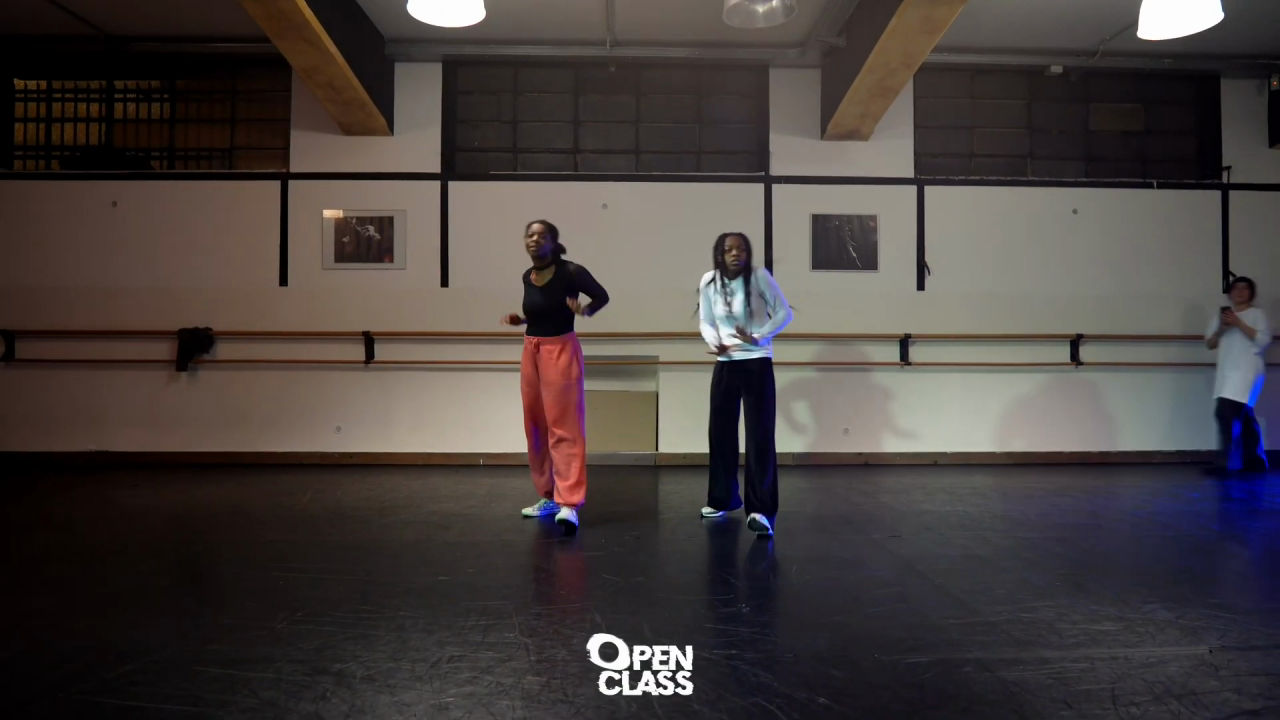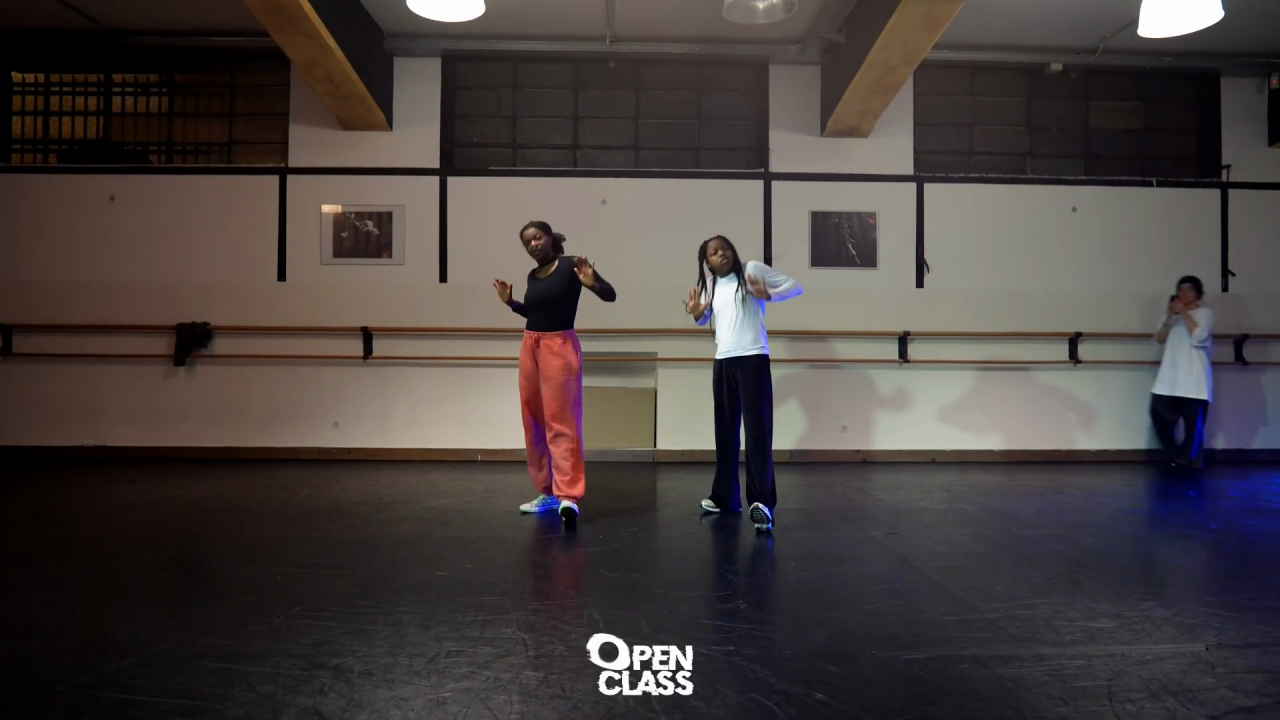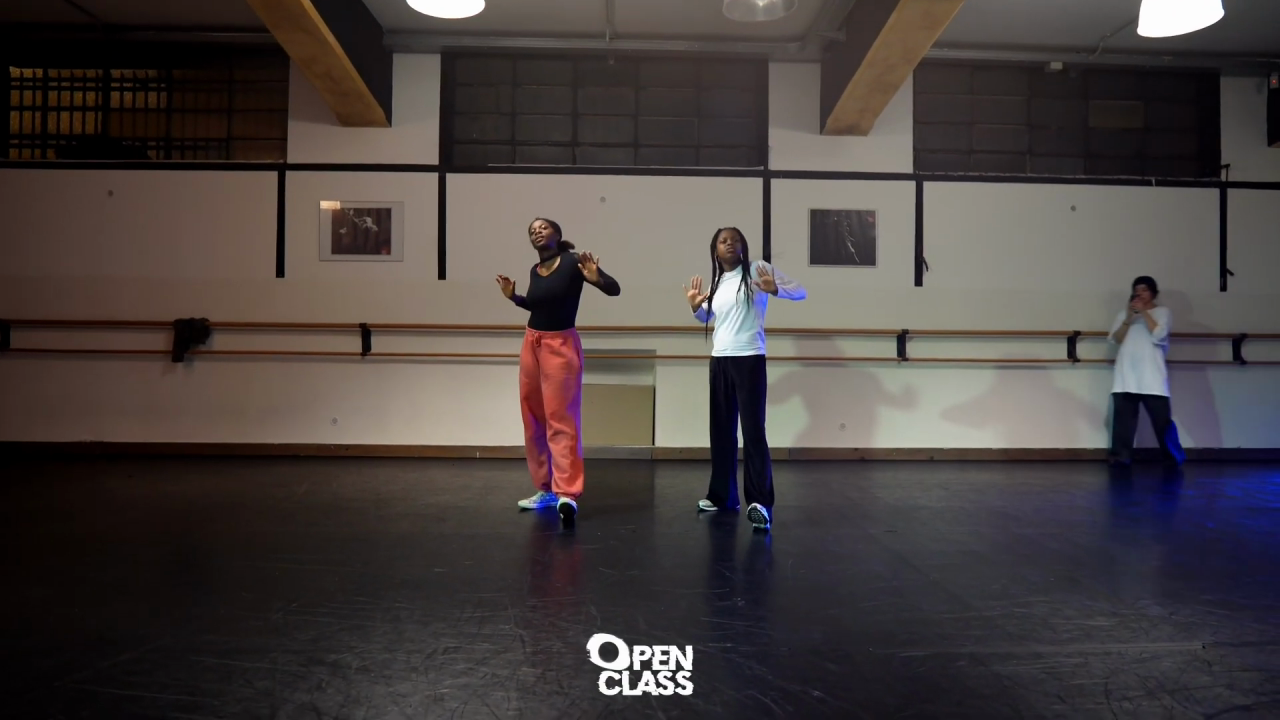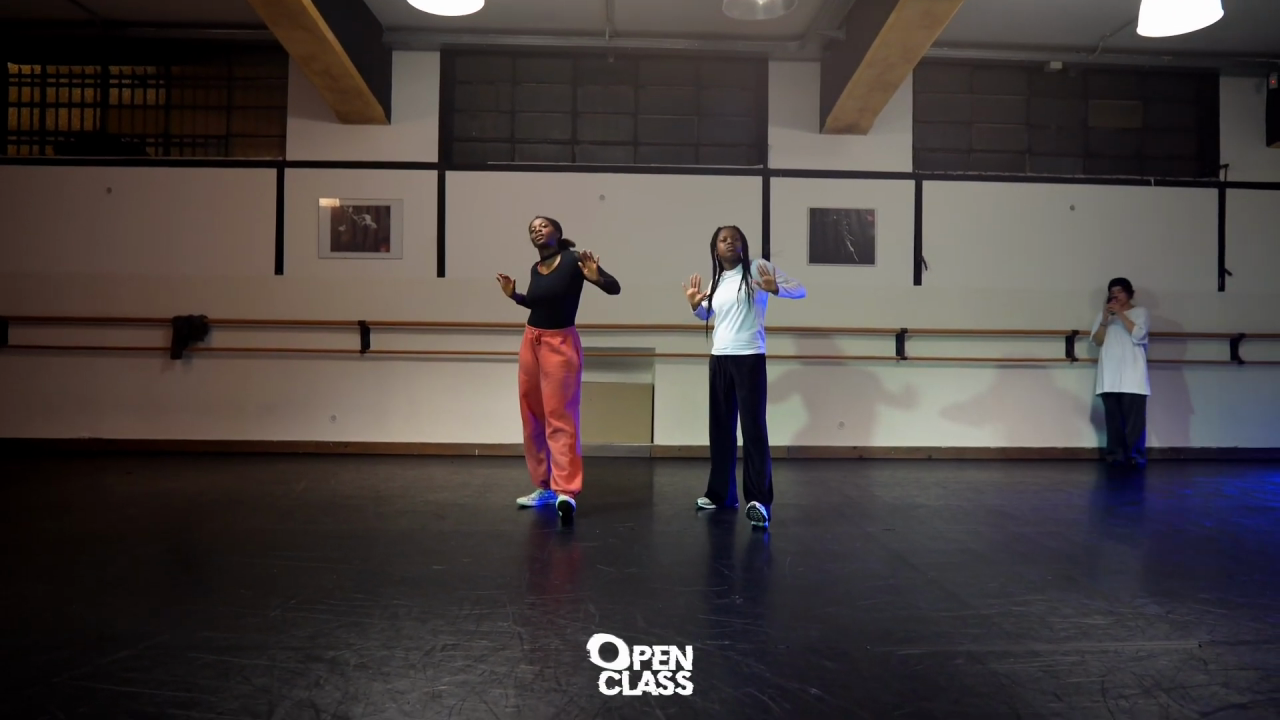
dt=0.5s
person 1, frame 1
left shoulder: (571, 272)
right shoulder: (527, 277)
left elbow: (603, 296)
left wrist: (585, 310)
right wrist: (520, 320)
left hip: (562, 352)
right hip: (531, 353)
left knee: (563, 427)
right knee: (536, 427)
left ankle: (569, 503)
right ankle: (549, 496)
person 1, frame 2
left shoulder: (572, 265)
right shoulder: (532, 276)
left elbow: (611, 295)
left wrist: (591, 284)
right wrist: (510, 302)
left hip: (560, 347)
right hip: (530, 348)
left knee: (561, 422)
right knee: (534, 422)
left ankle: (568, 496)
right ankle: (547, 491)
person 1, frame 3
left shoulder: (574, 262)
right shoulder: (535, 270)
left elbow: (615, 289)
left wrist: (595, 279)
right wrist: (513, 296)
left hip: (561, 346)
right hip: (531, 345)
left knee: (561, 420)
right knee: (534, 420)
left ankle: (567, 493)
right ankle: (545, 488)
person 1, frame 4
left shoulder: (574, 260)
right shoulder: (536, 269)
left elbow: (615, 288)
left wrist: (596, 278)
right wrist: (513, 295)
left hip: (560, 344)
right hip: (531, 342)
left knee: (560, 417)
right knee: (533, 417)
left ankle: (566, 491)
right ankle: (544, 486)
person 2, frame 1
left shoulder: (758, 276)
right shoulder: (709, 281)
left elbow: (785, 311)
right elbow: (705, 322)
left wrist: (759, 337)
right wrist: (716, 343)
left hip: (757, 364)
right hip: (725, 365)
left knee: (759, 435)
right knee: (720, 432)
left ankle: (762, 510)
right ankle: (723, 499)
person 2, frame 2
left shoulder: (752, 269)
right shoulder: (710, 285)
left elbow: (795, 286)
right elbow: (705, 318)
left wrist: (769, 294)
right wrist: (697, 314)
left hip: (753, 360)
right hip: (723, 362)
left knee: (757, 429)
right knee: (725, 430)
left ankle: (762, 501)
right ankle: (725, 496)
person 2, frame 3
left shoulder: (757, 269)
right shoulder: (716, 282)
left elbow: (800, 292)
right elbow: (707, 317)
left wrist: (776, 290)
right wrist: (696, 307)
left hip: (749, 359)
right hip: (719, 360)
left knee: (753, 429)
right knee: (721, 429)
left ankle: (760, 502)
right ankle: (723, 495)
person 2, frame 4
left shoulder: (758, 267)
right shoulder: (717, 280)
left elbow: (800, 290)
right elbow: (708, 315)
left wrist: (776, 288)
right wrist: (696, 305)
left hip: (750, 358)
right hip: (719, 359)
left knee: (753, 427)
right knee: (721, 427)
left ankle: (759, 499)
right ankle: (721, 492)
person 3, frame 1
left shoulder: (1257, 314)
right shoulder: (1222, 315)
left elbow: (1263, 339)
right elbow: (1210, 344)
left wrist: (1239, 324)
right wrist: (1220, 329)
left hip: (1246, 374)
right hip: (1226, 374)
left knee: (1226, 414)
right knee: (1244, 418)
left ankle: (1229, 461)
right ankle: (1255, 461)
person 3, frame 2
left shoulder: (1205, 313)
right shoulder: (1172, 314)
left elbow: (1199, 337)
right elbow: (1159, 339)
left wrist: (1185, 313)
right wrist: (1168, 318)
left hip: (1194, 375)
right hip: (1170, 374)
left knee: (1193, 419)
right knee: (1158, 411)
left ankle: (1188, 459)
right ankle: (1174, 452)
person 3, frame 3
left shoulder: (1162, 312)
right shoulder: (1124, 313)
left elbow: (1159, 335)
right elbow: (1115, 339)
left wrist: (1144, 313)
right wrist: (1128, 319)
left hip: (1151, 375)
right hip: (1126, 374)
left knee: (1161, 416)
right knee: (1123, 415)
left ankle: (1174, 456)
right ankle: (1121, 455)
person 3, frame 4
left shoulder: (1140, 312)
right shoulder: (1103, 315)
left elbow: (1138, 335)
right elbow: (1097, 341)
left wrist: (1121, 314)
right wrist: (1105, 320)
left hip: (1132, 374)
right hip: (1109, 374)
left knee: (1134, 415)
right knee: (1113, 416)
left ankle: (1135, 455)
right ankle: (1116, 454)
